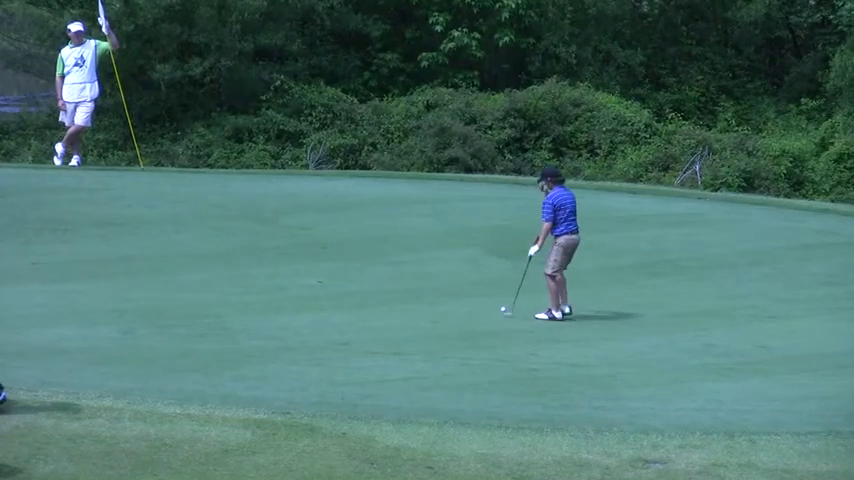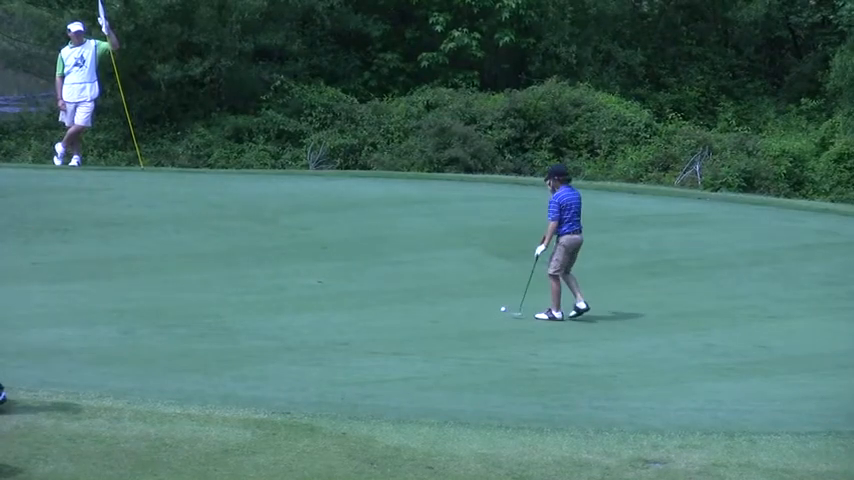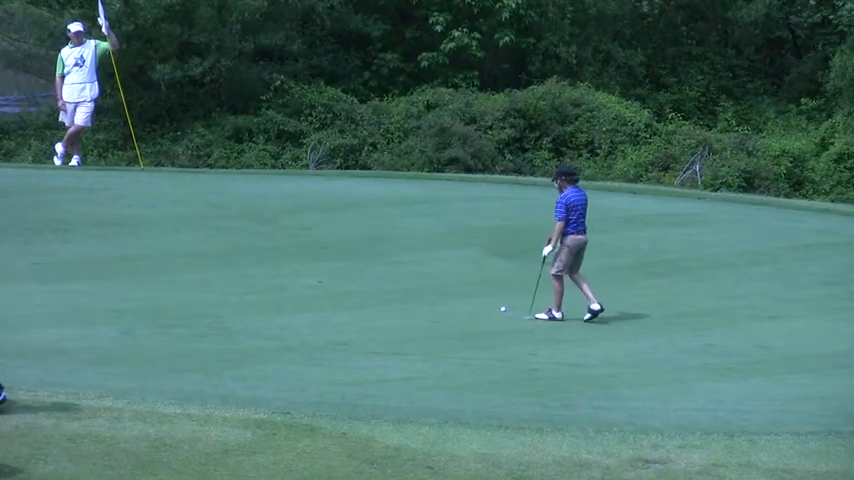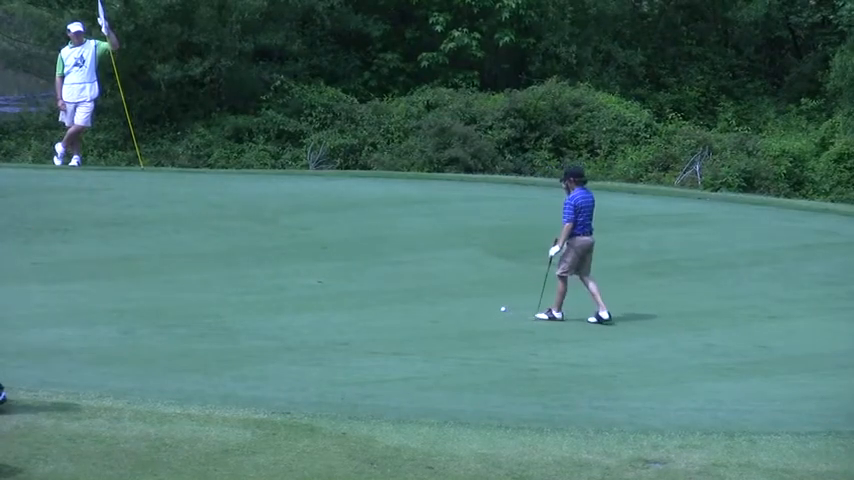
dt=0.1s
person 1, frame 1
left shoulder: (550, 198)
right shoulder: (569, 193)
left elbow: (547, 224)
left wrist: (538, 245)
left hip: (562, 239)
right hip: (574, 237)
left knee: (551, 274)
right knee: (558, 272)
left ankle: (555, 311)
right ankle: (564, 305)
person 1, frame 2
left shoulder: (556, 197)
right shoulder: (575, 193)
left elbow: (553, 223)
left wrist: (544, 244)
right wrist: (552, 190)
left hip: (565, 238)
right hip: (577, 237)
left knee: (553, 274)
right knee: (565, 272)
left ankle: (555, 312)
right ankle: (580, 302)
person 1, frame 3
left shoulder: (563, 198)
right shoulder: (582, 193)
left elbow: (560, 223)
left wrist: (551, 244)
right wrist: (560, 190)
left hip: (569, 239)
right hip: (582, 237)
left knee: (557, 274)
right knee: (574, 274)
left ankle: (555, 312)
right ankle: (594, 304)
person 1, frame 4
left shoulder: (571, 199)
right shoulder: (589, 195)
left elbow: (568, 224)
left wrist: (558, 245)
right wrist: (568, 191)
left hip: (576, 240)
right hip: (589, 238)
left knee: (561, 275)
right knee: (585, 275)
left ankle: (556, 312)
right ankle: (602, 311)
person 2, frame 1
left shoulder: (93, 45)
right shoulder: (64, 52)
left elbow: (114, 46)
right elbow: (59, 77)
left wrist: (108, 31)
right wrist: (59, 98)
left hip: (87, 96)
right hip: (68, 97)
left knee: (80, 126)
right knee: (72, 128)
left ankle: (62, 146)
right ankle: (76, 156)
person 2, frame 2
left shoulder: (93, 46)
right shoulder: (64, 52)
left elbow: (114, 46)
right elbow: (59, 77)
left wrist: (108, 31)
right wrist: (59, 98)
left hip: (87, 96)
right hip: (68, 97)
left knee: (80, 127)
right knee: (72, 128)
left ankle: (62, 146)
right ankle: (76, 156)
person 2, frame 3
left shoulder: (93, 46)
right shoulder: (64, 52)
left elbow: (114, 46)
right elbow: (59, 77)
left wrist: (107, 31)
right wrist: (59, 98)
left hip: (86, 97)
right hip: (68, 97)
left knee: (80, 126)
right knee: (72, 128)
left ankle: (62, 146)
right ankle: (76, 156)
person 2, frame 4
left shoulder: (93, 45)
right shoulder: (64, 52)
left elbow: (114, 46)
right elbow: (59, 77)
left wrist: (107, 31)
right wrist: (59, 98)
left hip: (86, 96)
right hip: (68, 97)
left knee: (80, 126)
right knee: (72, 128)
left ankle: (62, 146)
right ankle: (76, 156)
